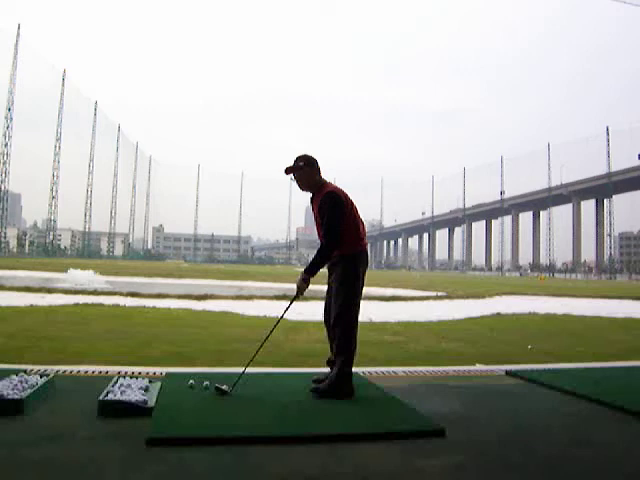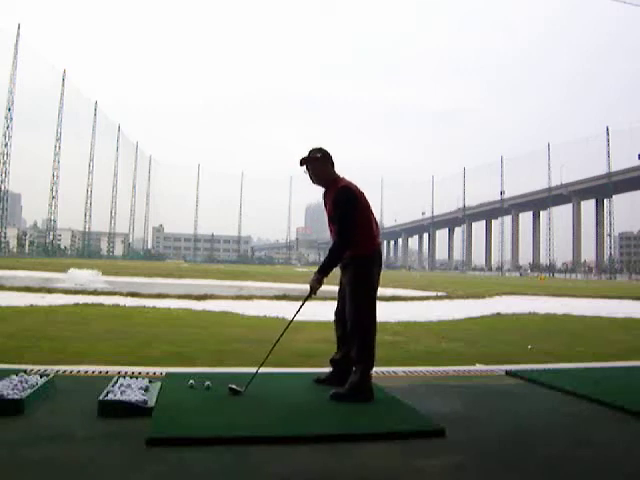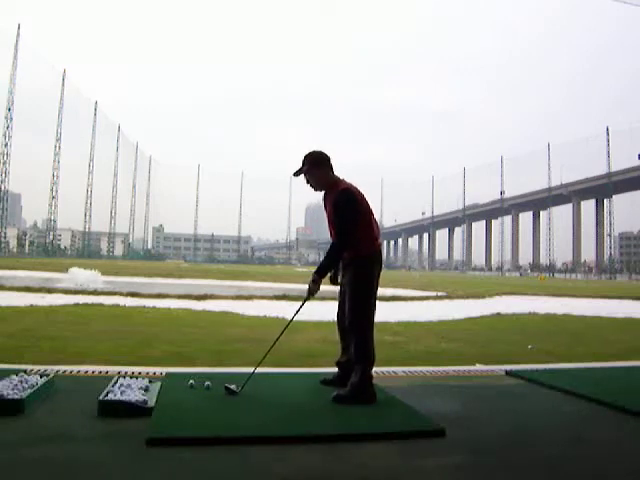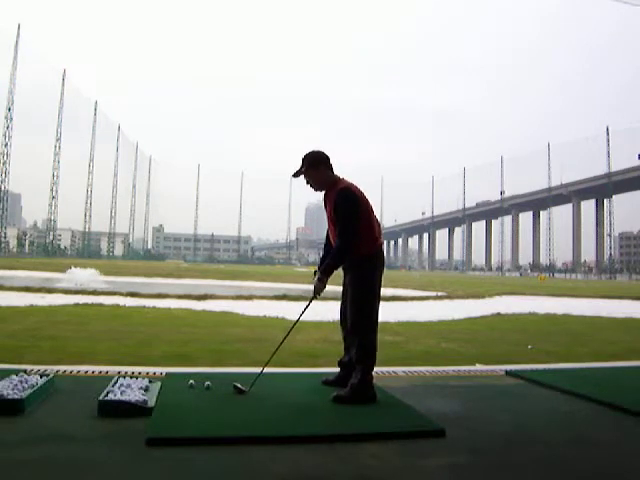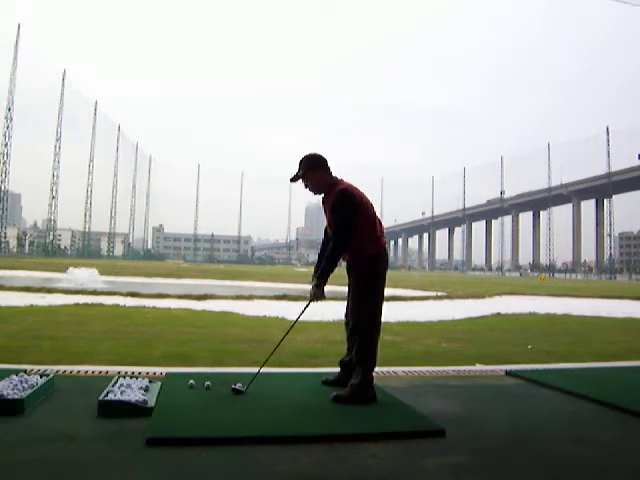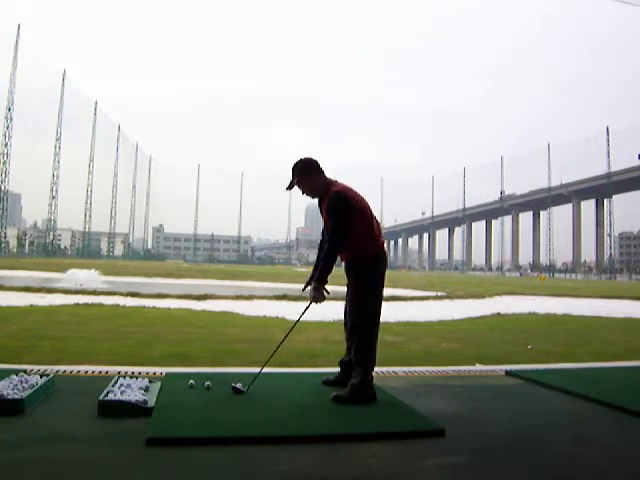
dt=0.7s
person 1, frame 1
left shoulder: (330, 197)
right shoulder: (319, 197)
left elbow: (330, 241)
left wrist: (308, 273)
right wrist: (312, 271)
left hip: (350, 259)
right hip: (340, 260)
left knee: (342, 318)
right knee: (332, 316)
left ankle: (342, 380)
right ankle: (337, 372)
person 1, frame 2
left shoulder: (344, 193)
right shoulder: (332, 193)
left elbow: (343, 239)
left wrist: (321, 273)
right wrist: (325, 271)
left hip: (363, 260)
right hip: (352, 260)
left knee: (360, 320)
right knee: (343, 317)
left ankle: (361, 383)
right ankle: (342, 370)
person 1, frame 3
left shoulder: (344, 196)
right shoulder: (333, 194)
left elbow: (341, 241)
left wrist: (319, 274)
right wrist: (335, 268)
left hip: (364, 261)
right hip: (353, 261)
left knee: (358, 320)
right knee: (345, 319)
left ankle: (362, 384)
right ankle: (347, 371)
person 1, frame 4
left shoulder: (345, 195)
right shoulder: (333, 194)
left elbow: (346, 241)
right elbow: (334, 236)
left wrist: (325, 274)
right wrist: (321, 268)
left hip: (366, 261)
right hip: (356, 261)
left knee: (360, 322)
right knee: (348, 319)
left ankle: (362, 385)
right ankle: (349, 372)
person 1, frame 5
left shoulder: (343, 197)
right shoulder: (332, 196)
left elbow: (338, 243)
right elbow: (329, 238)
left wrist: (321, 280)
right wrist: (317, 274)
left hip: (369, 261)
right hip: (360, 260)
left knee: (363, 322)
right knee: (354, 319)
left ankle: (362, 385)
right ankle: (349, 372)
person 1, frame 6
left shoulder: (337, 198)
right shoulder: (329, 198)
left elbow: (334, 244)
right elbow: (327, 240)
left wrist: (320, 281)
right wrist: (315, 277)
left hip: (368, 261)
right hip: (359, 261)
left knee: (362, 322)
right knee: (353, 319)
left ankle: (362, 385)
right ankle: (349, 372)
